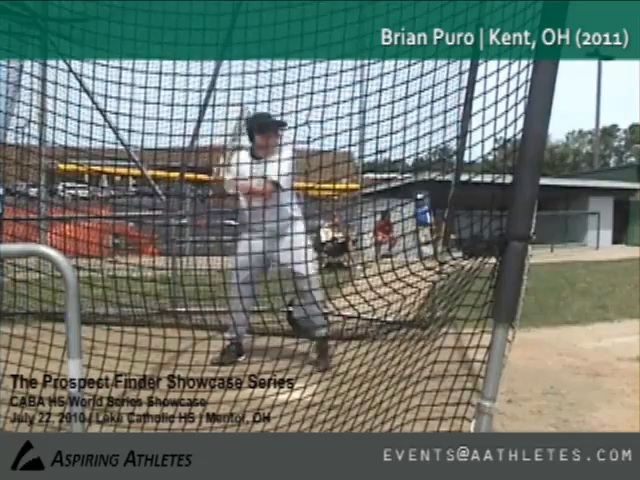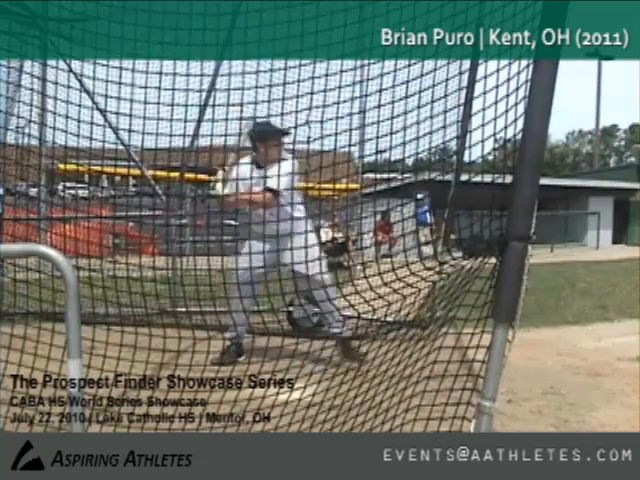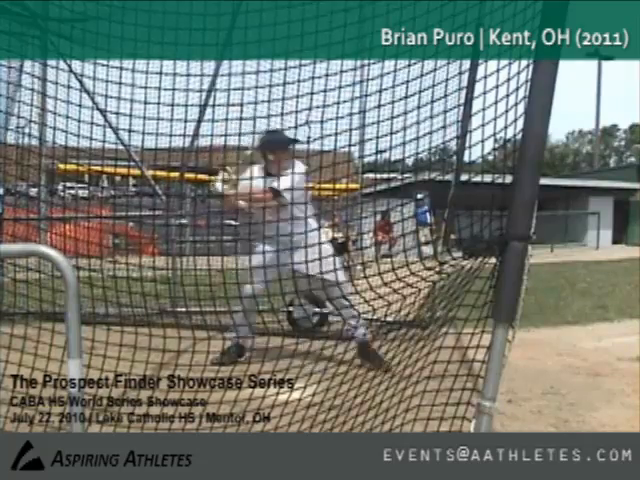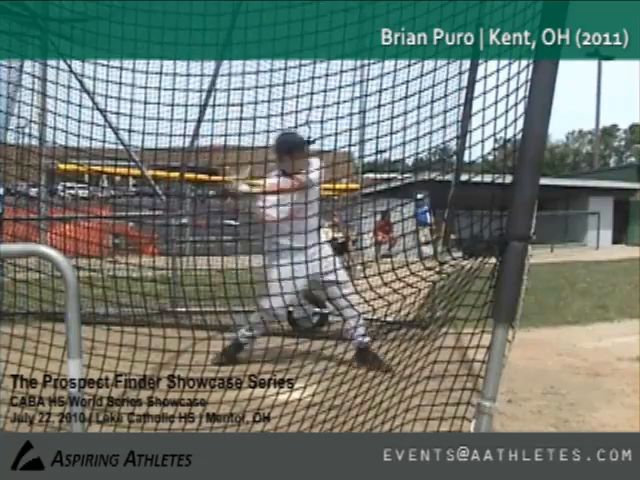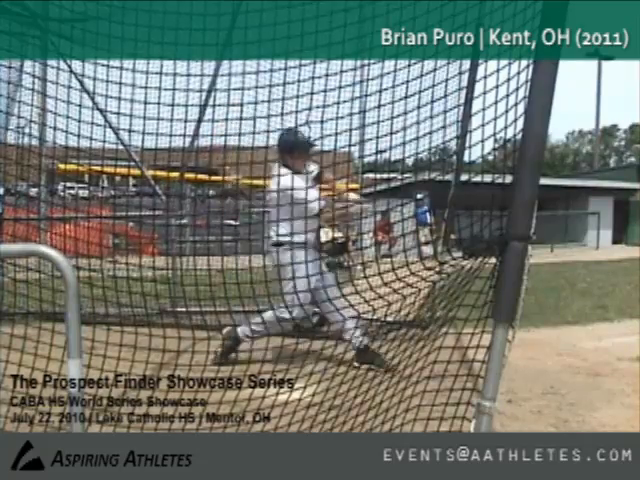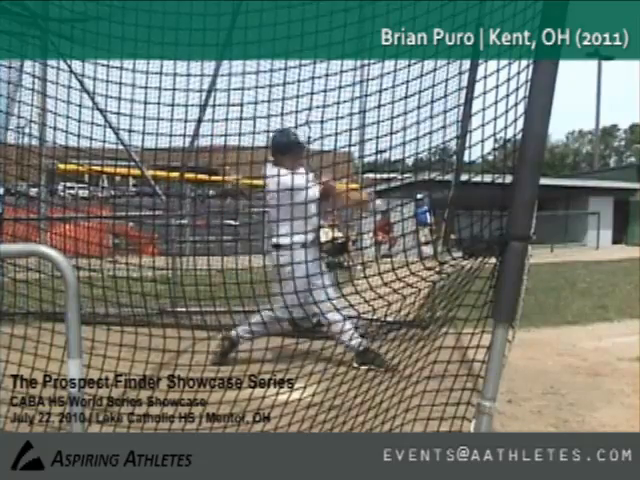
dt=0.1s
person 1, frame 1
left shoulder: (285, 156)
right shoulder: (238, 159)
left elbow: (267, 191)
right elbow: (227, 193)
left wrist: (237, 186)
right wrist: (226, 183)
left hip: (289, 229)
right hip: (254, 233)
left knee: (307, 281)
right knee: (240, 286)
left ankle: (320, 340)
right ankle: (236, 343)
person 1, frame 2
left shoulder: (286, 164)
right shoulder: (241, 167)
left elbow: (266, 199)
right elbow: (230, 202)
left wrist: (240, 196)
left hip: (297, 236)
right hip: (261, 239)
left knee: (321, 283)
right knee: (240, 287)
left ankle: (342, 338)
right ankle: (236, 343)
person 1, frame 3
left shoulder: (297, 170)
right shoulder: (253, 174)
left elbow: (270, 198)
right elbow: (242, 204)
left wrist: (237, 194)
left hip: (308, 239)
right hip: (272, 244)
left knee: (338, 286)
right knee: (250, 292)
left ankle: (362, 343)
right ankle: (239, 343)
person 1, frame 4
left shoulder: (313, 165)
right shoulder: (270, 182)
left elbow: (297, 183)
right elbow: (265, 218)
left wrist: (264, 187)
left hip: (314, 245)
right hip: (285, 251)
left knee: (342, 291)
right knee: (277, 305)
left ankle: (361, 347)
right ankle: (240, 341)
person 1, frame 5
right shoulder: (287, 182)
left elbow: (319, 177)
right elbow: (320, 213)
left hip: (308, 246)
right hip: (290, 250)
left knee: (331, 295)
right knee: (295, 311)
left ankle: (360, 347)
right ankle: (237, 336)
person 1, frame 6
left shoulder: (270, 171)
right shoulder: (298, 176)
right elbow: (327, 192)
left hip: (306, 247)
right hip: (292, 251)
left knee: (324, 300)
right knee: (287, 310)
left ankle: (360, 348)
right ankle: (233, 337)
